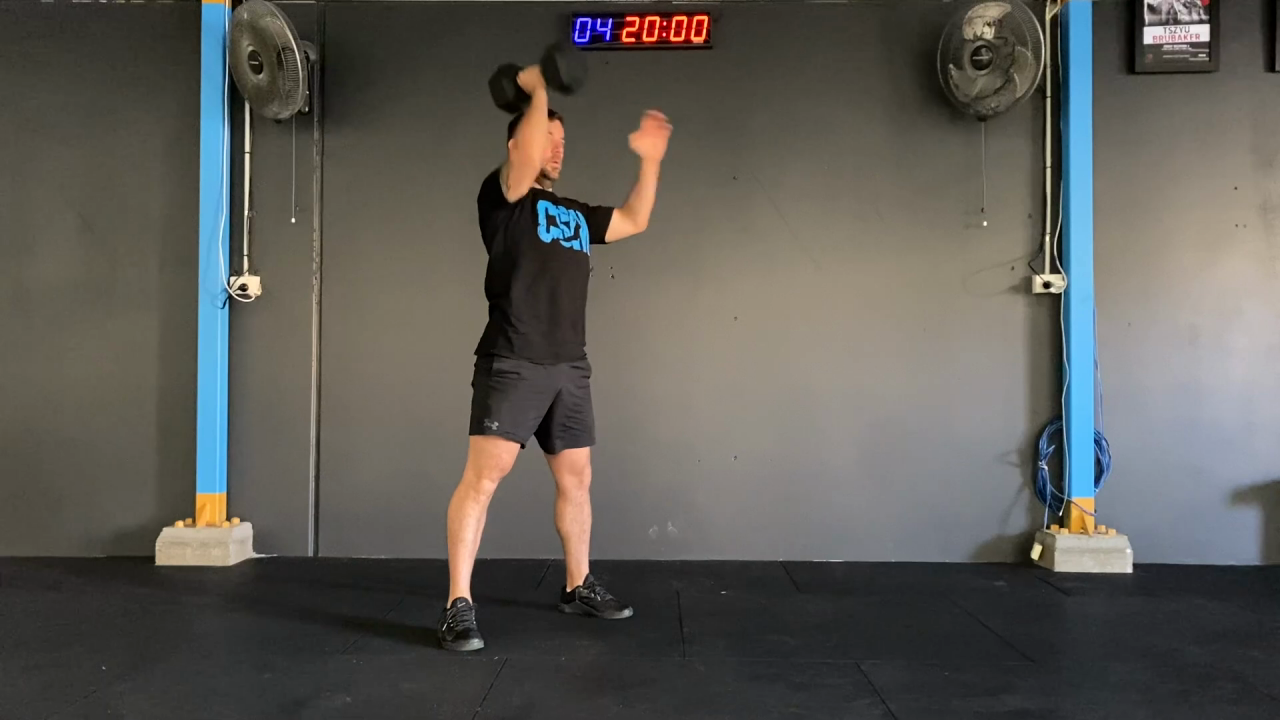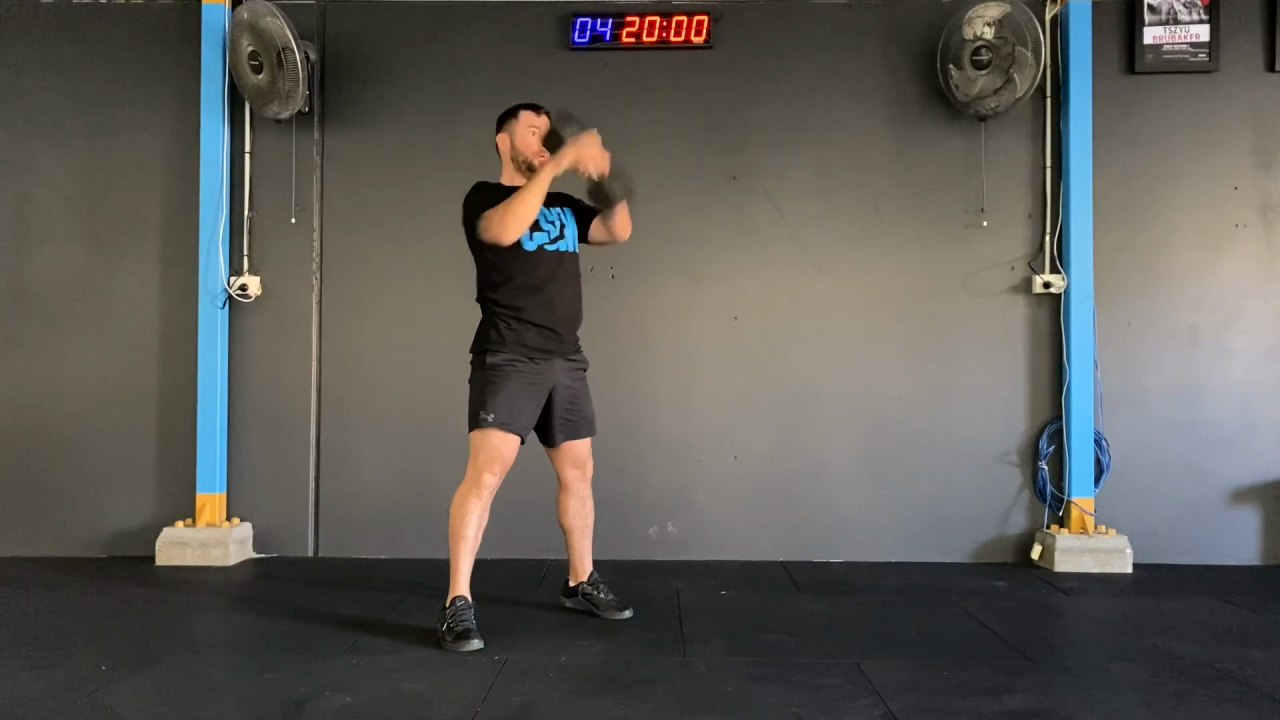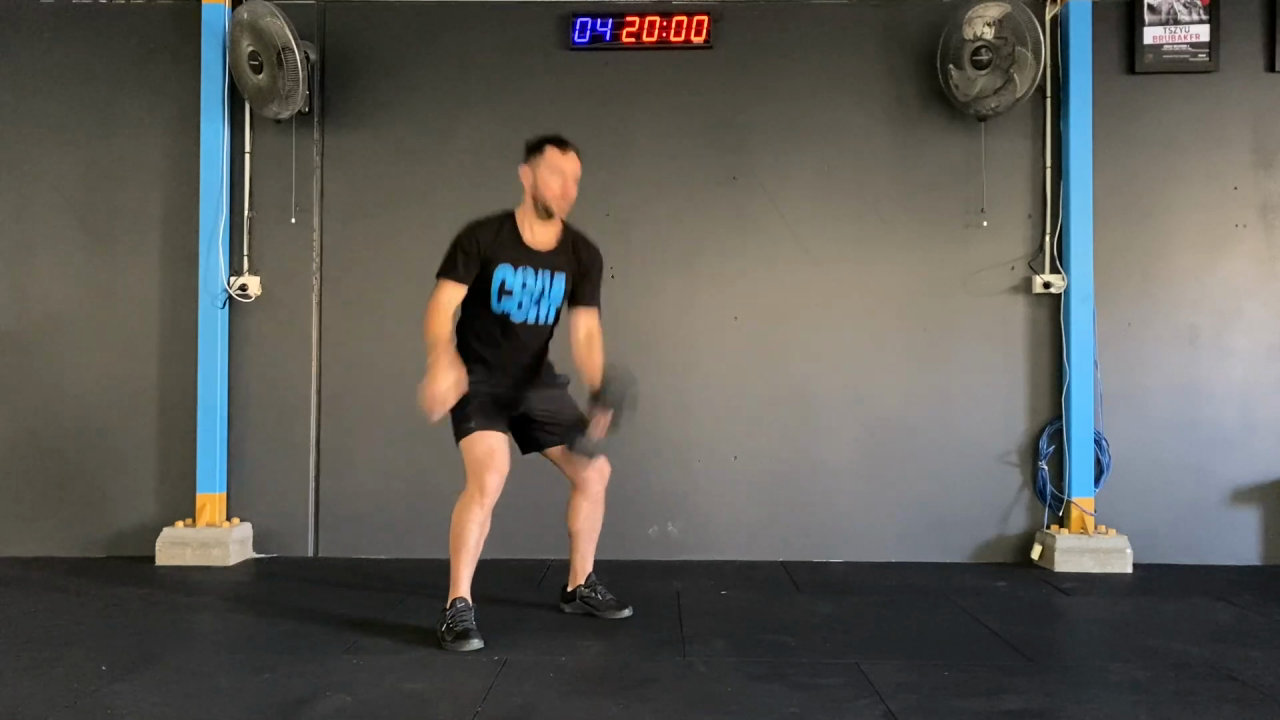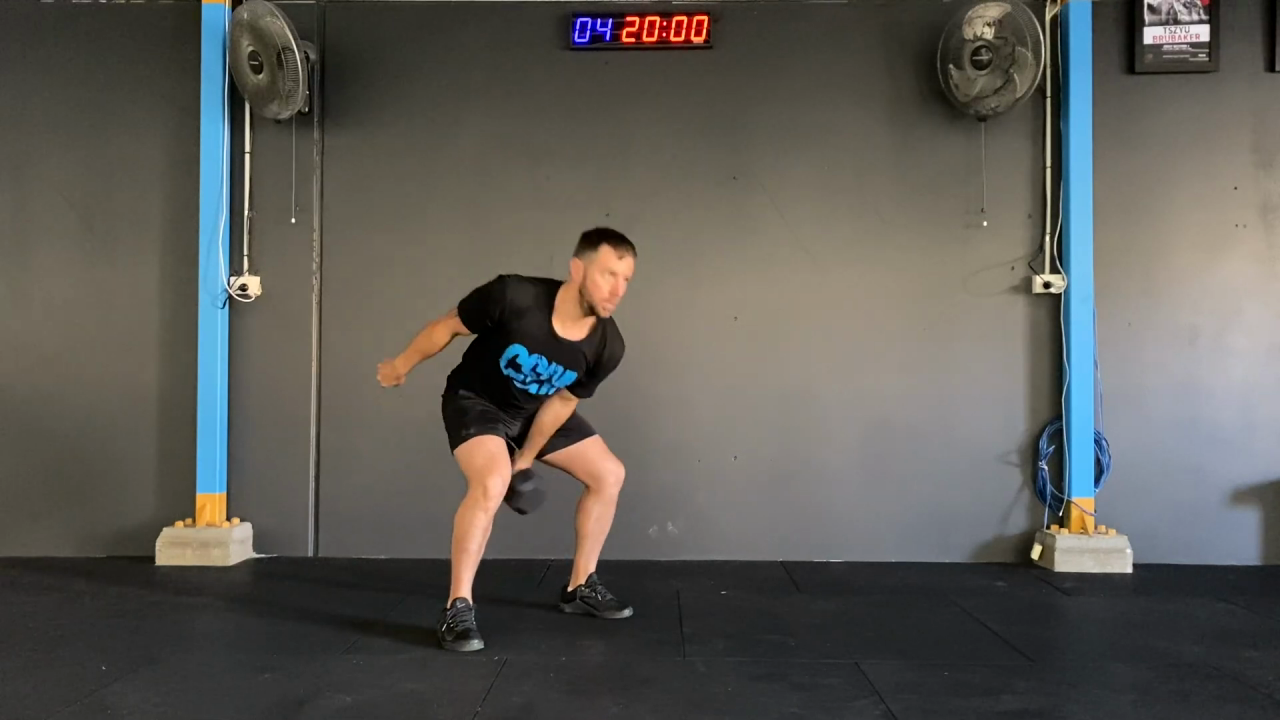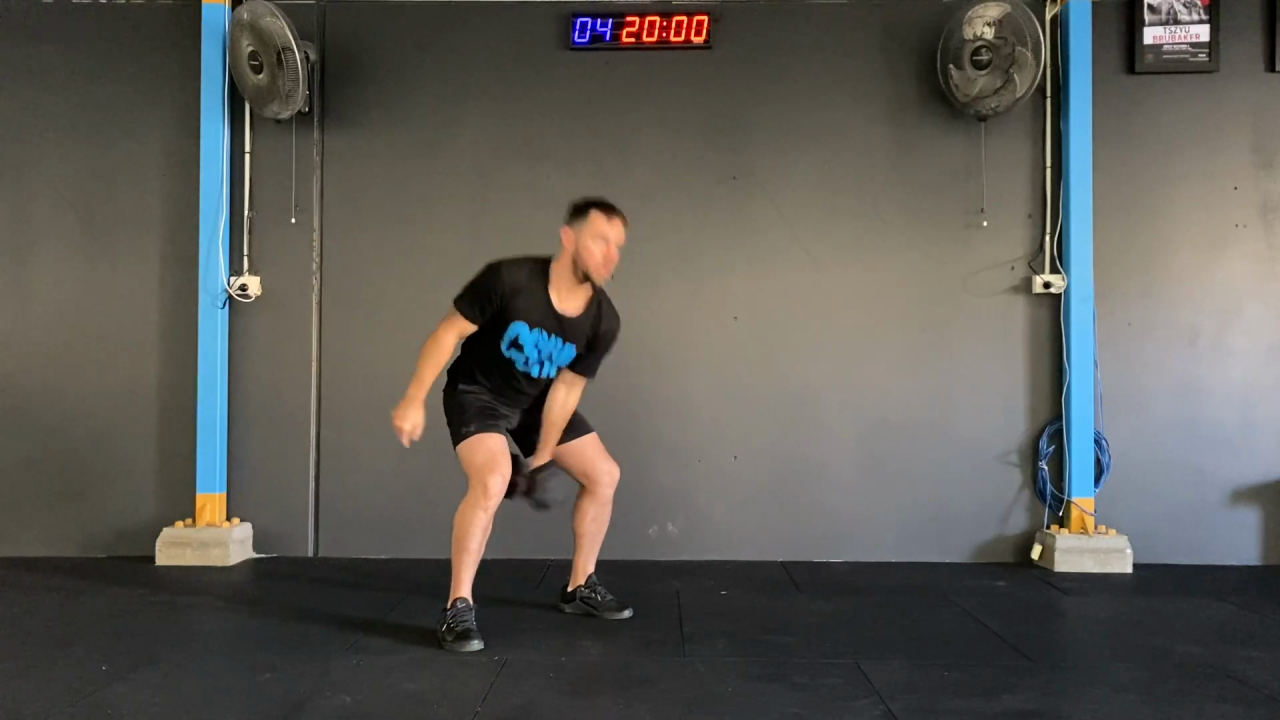
dt=0.3s
person 1, frame 1
left shoulder: (574, 212)
right shoulder: (505, 198)
left elbow: (633, 221)
right elbow: (521, 160)
left wrist: (646, 161)
right wrist: (535, 90)
left hip: (569, 367)
right hip: (513, 364)
left knee: (575, 479)
right knee: (483, 476)
left ankle: (578, 585)
right ankle: (458, 603)
person 1, frame 2
left shoulder: (564, 204)
right shoulder: (487, 196)
left elbow: (618, 230)
right elbow: (501, 232)
left wrist: (603, 177)
right wrist: (560, 163)
left hip: (565, 359)
right hip: (507, 357)
left knee: (578, 473)
right knee: (486, 474)
left ankle: (581, 583)
right ankle: (457, 603)
person 1, frame 3
left shoulder: (581, 253)
right shoulder: (482, 238)
left elbow: (584, 329)
right elbow: (441, 303)
left wrist: (599, 392)
right wrist: (441, 360)
left hip: (536, 379)
right hip: (480, 378)
left knee: (594, 471)
right knee: (488, 478)
left ankle: (580, 584)
right ankle: (458, 605)
person 1, frame 4
left shoulder: (607, 347)
right shoulder: (514, 297)
left elbow: (562, 403)
right elbow: (446, 326)
left wrist: (527, 457)
right wrist: (399, 365)
left hip: (536, 411)
right hip: (475, 401)
left knee: (609, 475)
right knee: (492, 481)
left ankle: (580, 586)
right ankle: (458, 608)
person 1, frame 5
left shoulder: (603, 321)
right shoulder: (508, 280)
left elbow: (566, 388)
right elbow: (451, 331)
left wrist: (543, 455)
right wrist: (414, 399)
left hip: (534, 402)
right hip: (476, 394)
left knee: (604, 474)
right knee: (492, 480)
left ankle: (580, 585)
right ankle: (458, 606)
